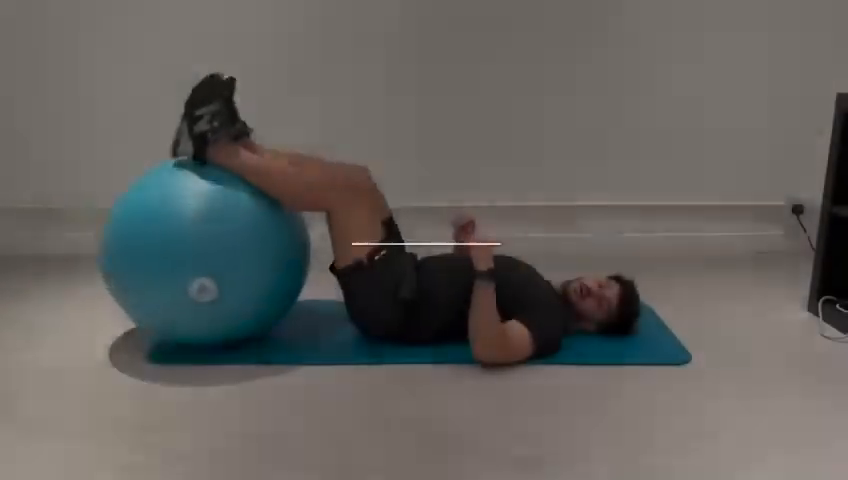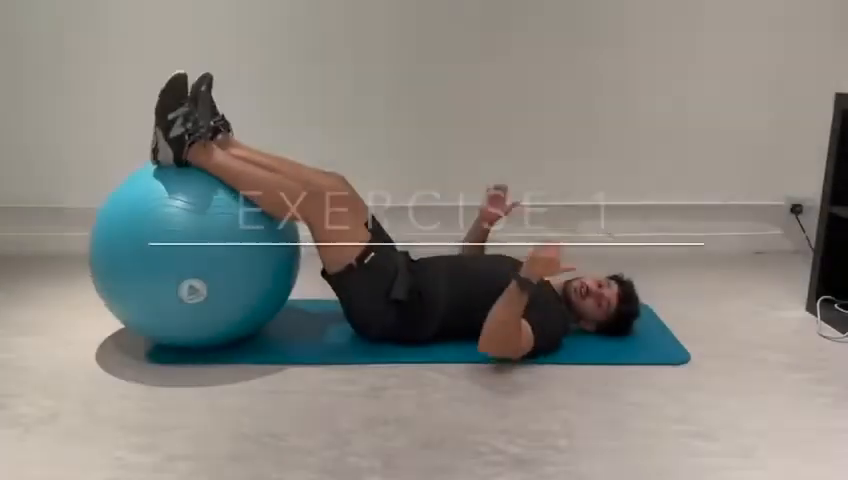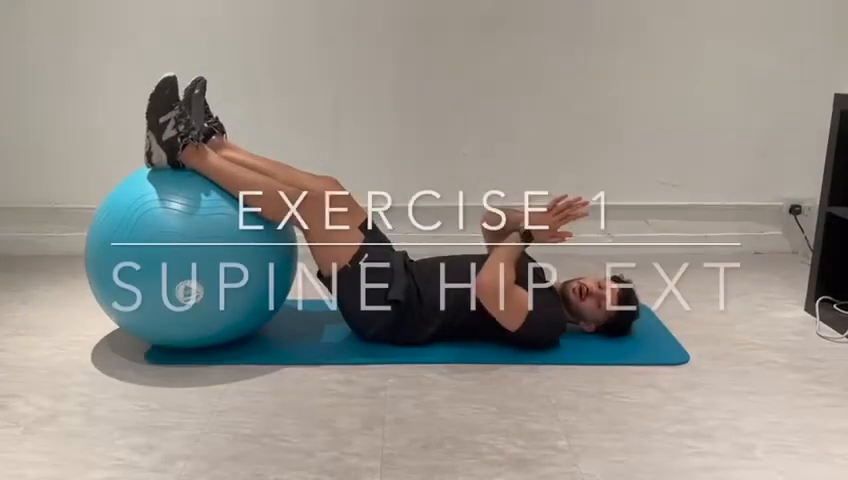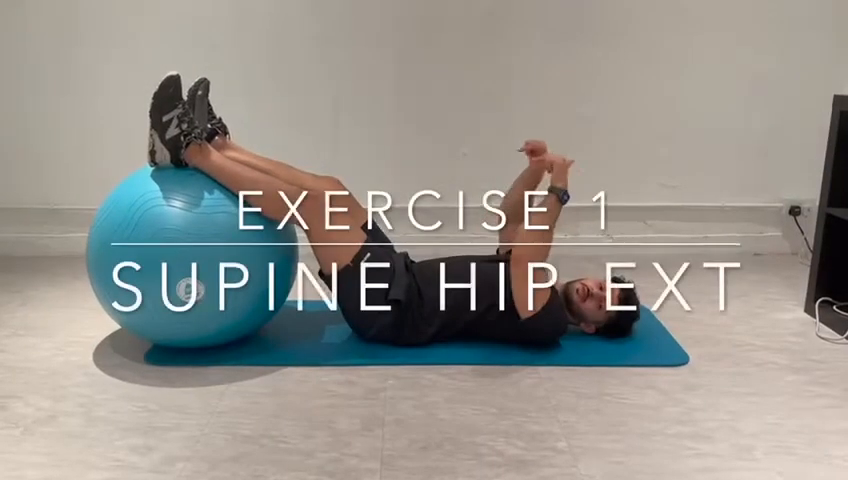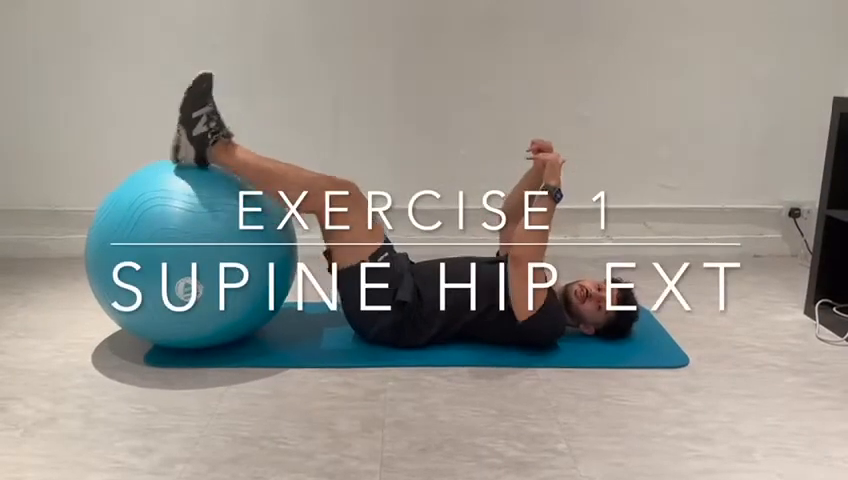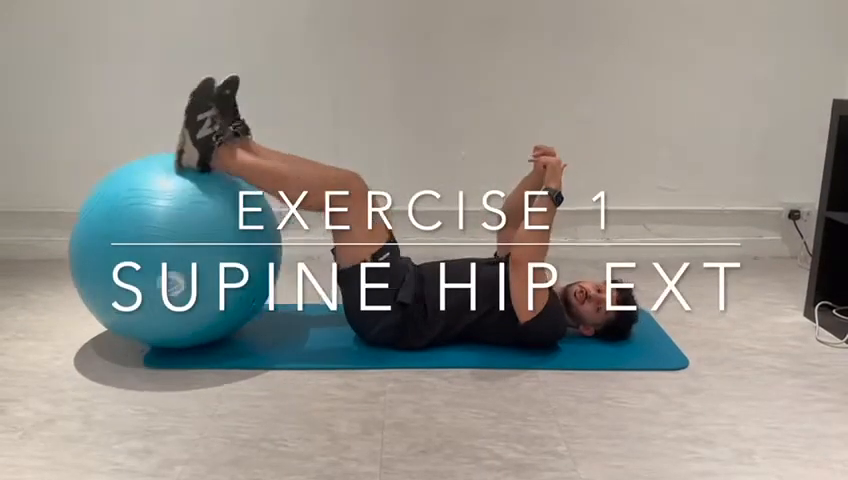
dt=0.5s
person 1, frame 1
left shoulder: (550, 324)
right shoulder: (543, 292)
left elbow: (486, 348)
left wrist: (485, 271)
right wrist: (462, 246)
left hip: (395, 309)
right hip: (408, 280)
left knee: (346, 186)
right knee: (352, 179)
left ankle: (214, 148)
right ankle: (237, 143)
person 1, frame 2
left shoulder: (550, 322)
right shoulder: (542, 291)
left elbow: (492, 344)
left wrist: (527, 282)
right wrist: (483, 224)
left hip: (395, 309)
right hip: (405, 277)
left knee: (321, 199)
right knee: (330, 189)
left ankle: (192, 150)
right ankle: (218, 141)
person 1, frame 3
left shoulder: (545, 323)
right shoulder: (536, 278)
left elbow: (487, 289)
right elbow: (493, 227)
left wrist: (526, 231)
right wrist: (538, 223)
left hip: (392, 311)
right hip: (400, 279)
left knee: (315, 203)
right knee: (325, 191)
left ankle: (185, 151)
right ankle: (212, 142)
person 1, frame 4
left shoulder: (546, 322)
right shoulder: (537, 287)
left elbow: (522, 257)
right elbow: (510, 220)
left wrist: (557, 196)
right wrist: (535, 170)
left hip: (391, 310)
right hip: (399, 279)
left knee: (316, 203)
right knee: (329, 190)
left ankle: (189, 150)
right ankle: (215, 143)
person 1, frame 5
left shoulder: (546, 323)
right shoulder: (538, 292)
left elbow: (523, 257)
right elbow: (510, 222)
left wrist: (552, 192)
right wrist: (538, 173)
left hip: (390, 312)
right hip: (404, 284)
left knee: (342, 195)
right knee: (329, 193)
left ankle: (211, 148)
right ankle: (213, 152)
person 1, frame 6
left shoulder: (547, 324)
right shoulder: (540, 293)
left elbow: (525, 258)
right elbow: (510, 222)
left wrist: (552, 195)
right wrist: (537, 175)
left hip: (391, 313)
right hip: (403, 287)
left knee: (346, 191)
right knee: (341, 187)
left ankle: (217, 152)
right ankle: (234, 143)
